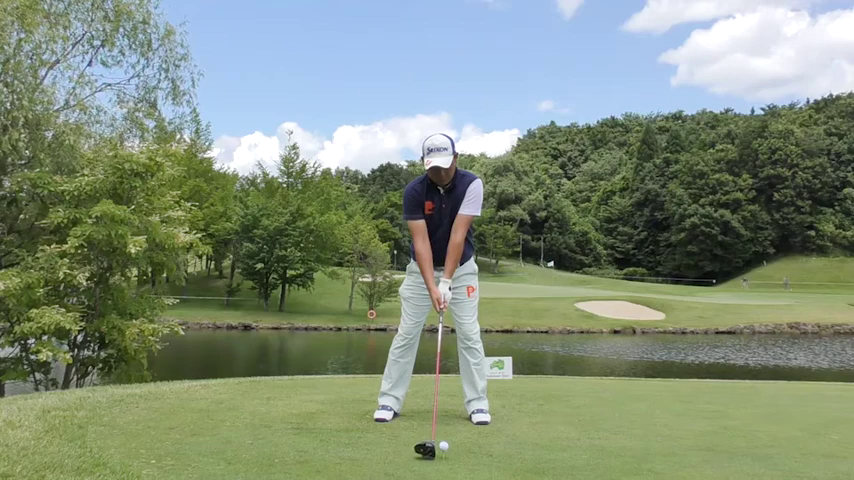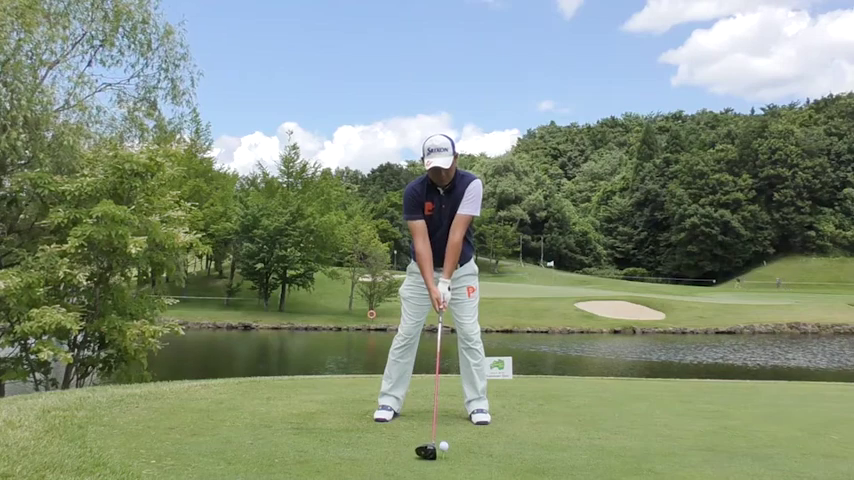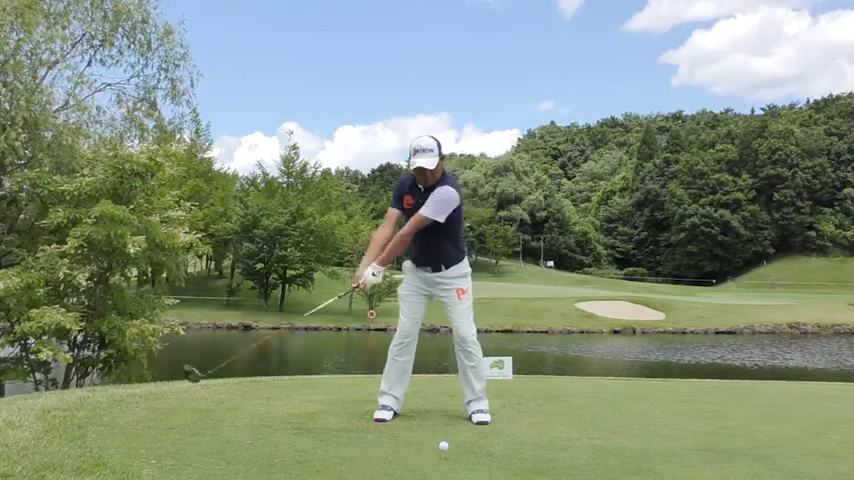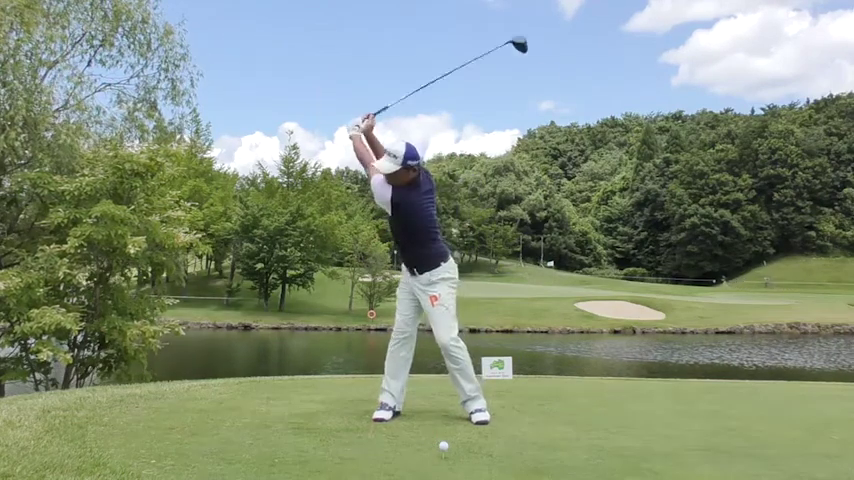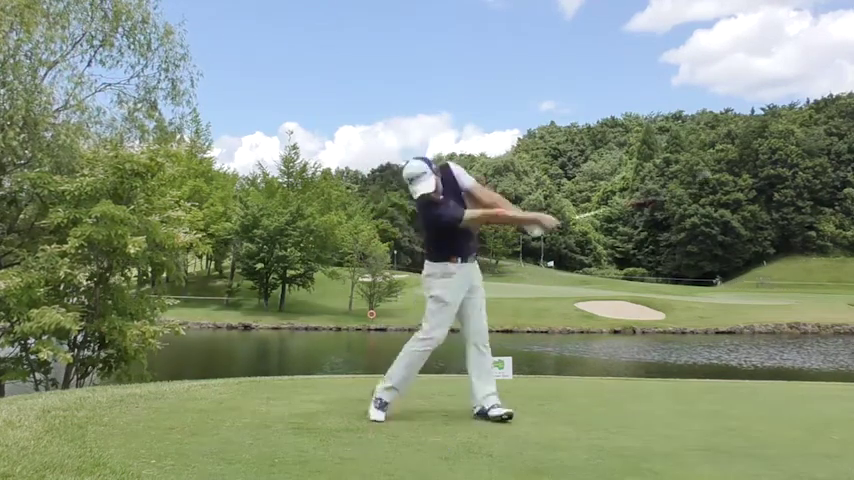
dt=0.5s
person 1, frame 1
left shoulder: (471, 184)
right shoulder: (414, 191)
left elbow: (458, 234)
right elbow: (421, 241)
left wrist: (447, 280)
right wrist: (431, 286)
left hip: (461, 269)
right hip: (421, 270)
left knee: (469, 334)
right knee: (407, 333)
left ankle: (477, 403)
right ankle: (389, 401)
person 1, frame 2
left shoulder: (471, 184)
right shoulder: (414, 192)
left elbow: (456, 234)
right elbow: (420, 241)
left wrist: (446, 281)
right wrist: (431, 286)
left hip: (461, 270)
right hip: (421, 270)
left knee: (470, 335)
right knee: (406, 334)
left ankle: (477, 403)
right ankle: (389, 401)
person 1, frame 3
left shoulder: (447, 191)
right shoulder: (404, 185)
left elbow: (409, 232)
right elbow: (387, 226)
left wrist: (379, 266)
right wrist: (366, 263)
left hip: (452, 273)
right hip: (417, 271)
left knee: (465, 336)
right knee: (404, 335)
left ankle: (477, 403)
right ankle: (389, 401)
person 1, frame 4
left shoulder: (391, 195)
right shoulder: (421, 176)
left elbow: (370, 164)
right elbow: (383, 164)
left wrist: (357, 137)
right wrist: (369, 135)
left hip: (436, 275)
right hip: (412, 272)
left knee: (447, 338)
right knee: (401, 334)
left ankle: (475, 402)
right ankle: (391, 400)
person 1, frame 5
left shoulder: (449, 171)
right shoulder: (429, 208)
left elbow: (489, 198)
right elbow: (481, 217)
left wrist: (525, 217)
right wrist: (531, 218)
left hip: (468, 266)
right hip: (444, 272)
left knee: (478, 336)
right knee: (431, 335)
left ankle: (486, 401)
right ankle: (385, 393)
